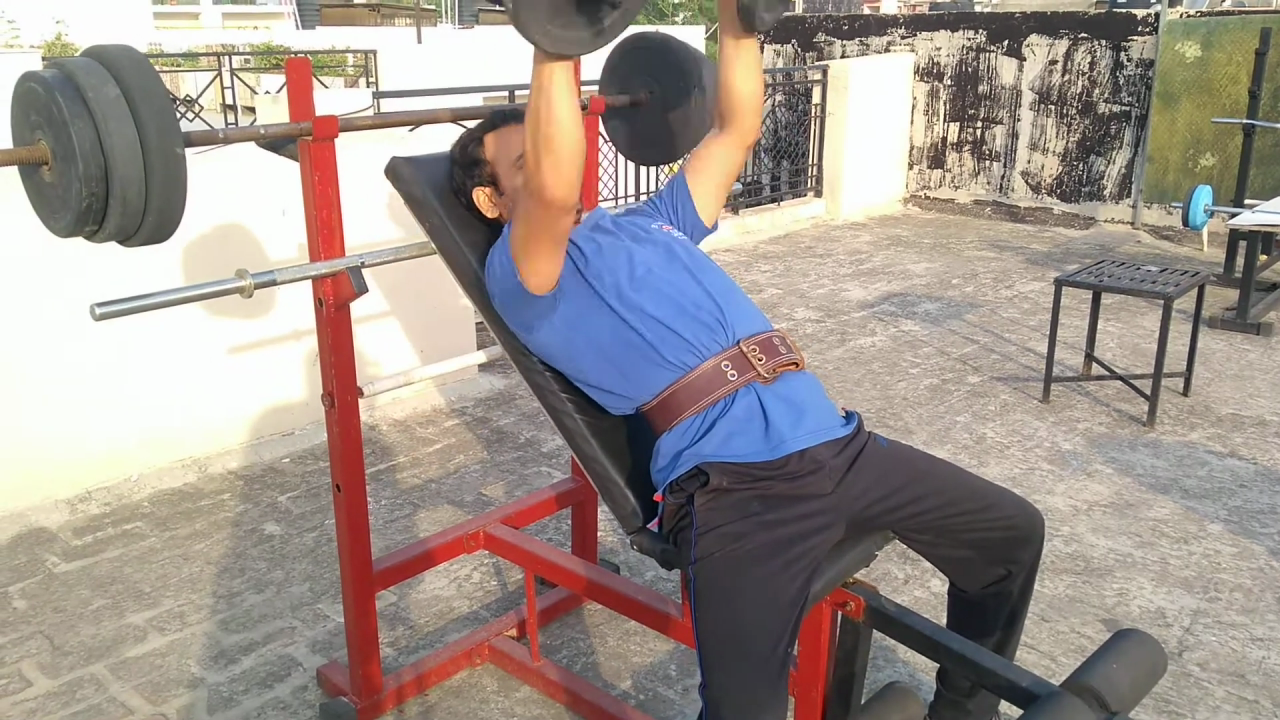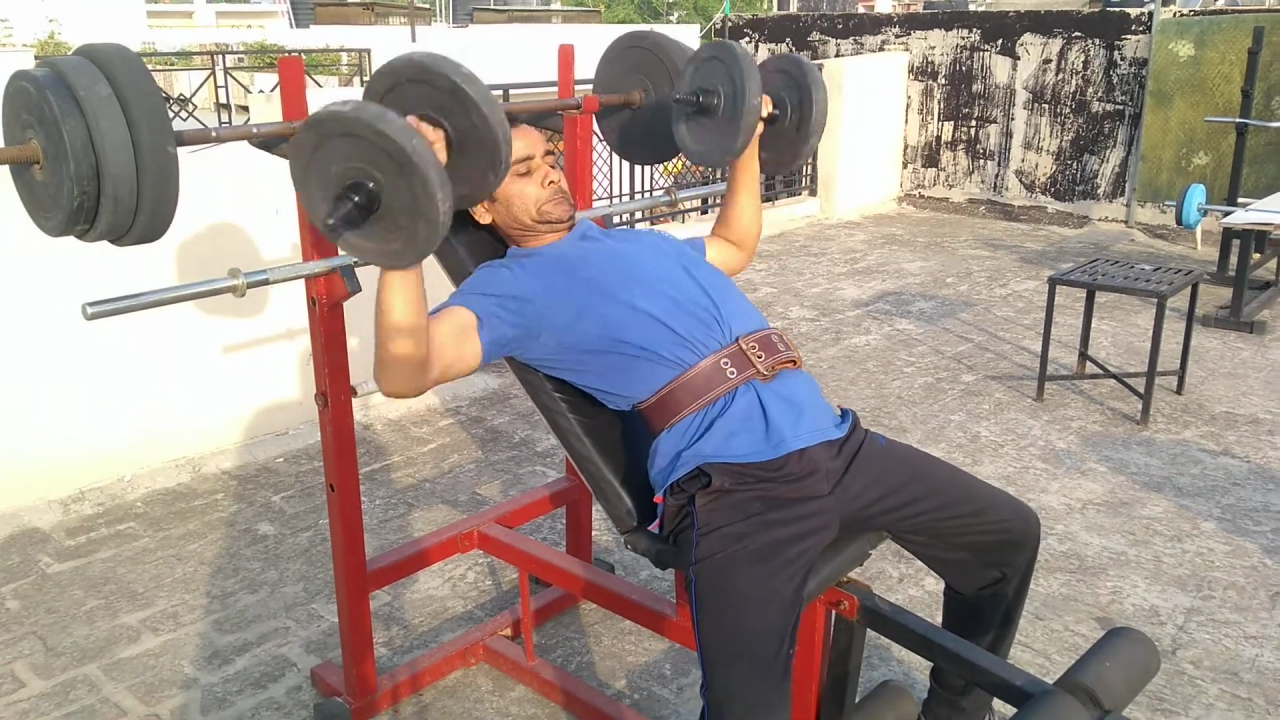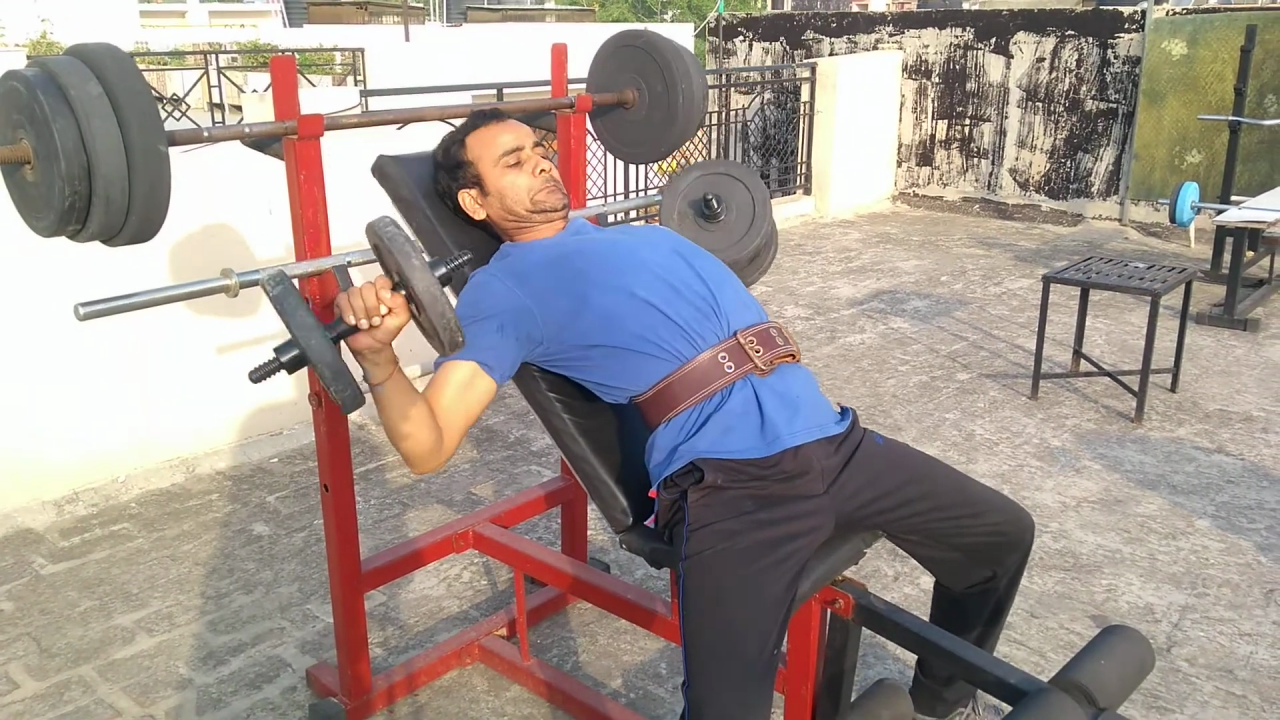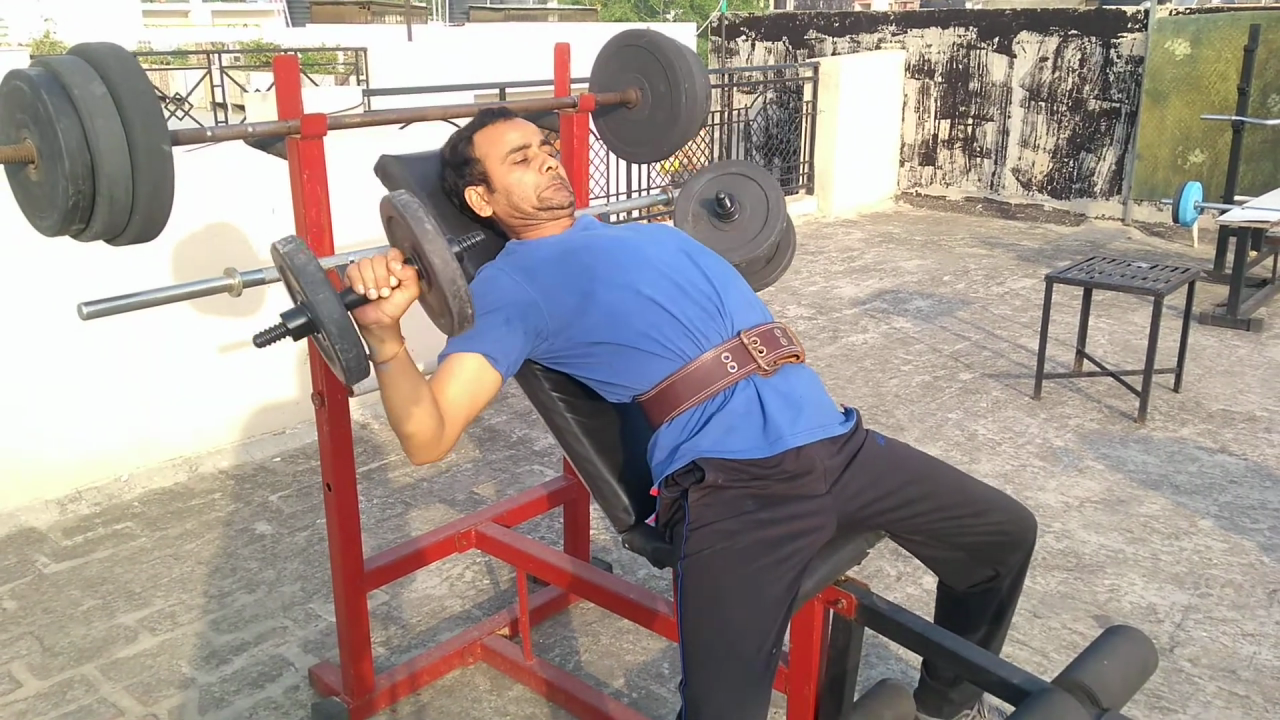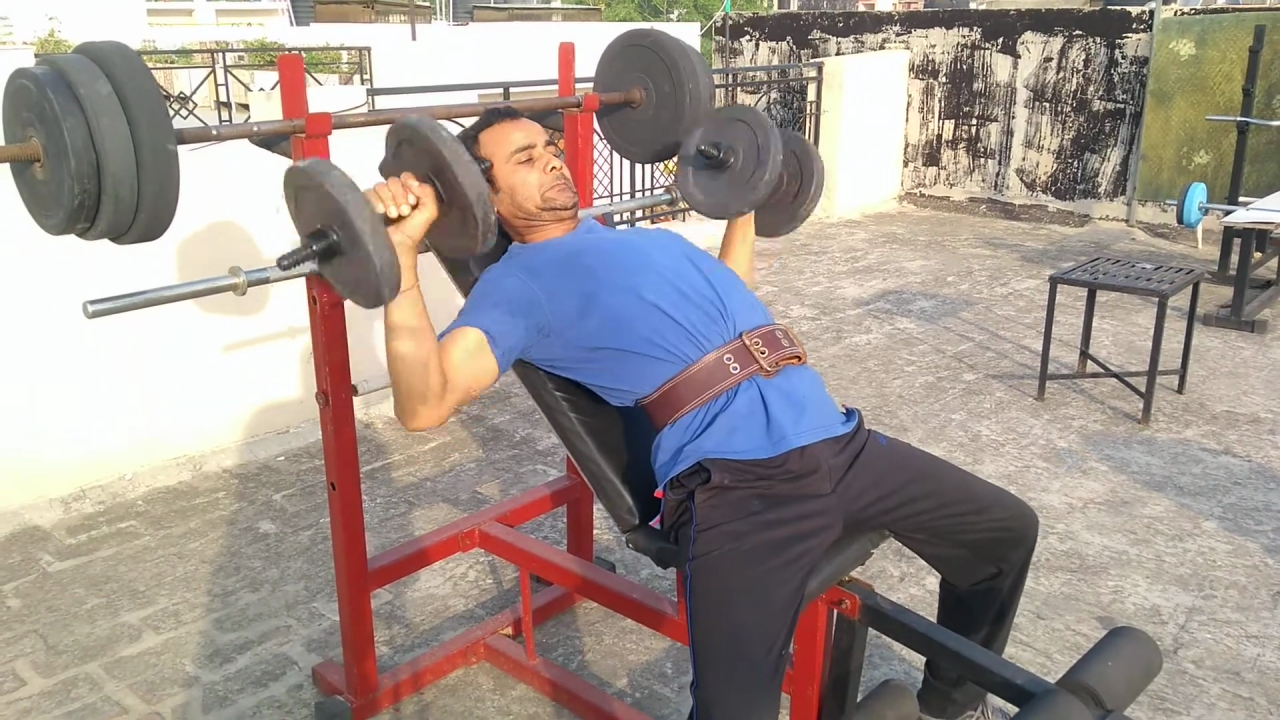
dt=0.3s
person 1, frame 1
left shoulder: (646, 225)
right shoulder: (522, 271)
left elbow: (736, 131)
right elbow: (557, 189)
left hip: (832, 439)
right hip: (735, 485)
left knee: (1013, 531)
person 1, frame 2
left shoulder: (633, 237)
right shoulder: (510, 286)
left elbow: (739, 244)
right elbow: (405, 371)
left wrist: (744, 142)
left hip: (832, 441)
right hip: (733, 484)
left knee: (1009, 535)
person 1, frame 3
left shoulder: (628, 235)
right shoulder: (504, 287)
right elbow: (427, 446)
left wrist: (711, 242)
right wrist: (375, 351)
left hip: (829, 436)
right hip: (729, 477)
left knee: (1003, 535)
person 1, frame 4
left shoulder: (637, 234)
right shoulder: (509, 283)
right elbow: (428, 436)
right wrist: (383, 330)
left hip: (832, 438)
right hip: (730, 480)
left knee: (1005, 535)
person 1, frame 5
left shoulder: (639, 237)
right shoulder: (516, 282)
right elbow: (424, 406)
left wrist: (744, 205)
right wrist: (400, 254)
left hip: (833, 439)
right hip: (735, 480)
left knee: (1006, 531)
